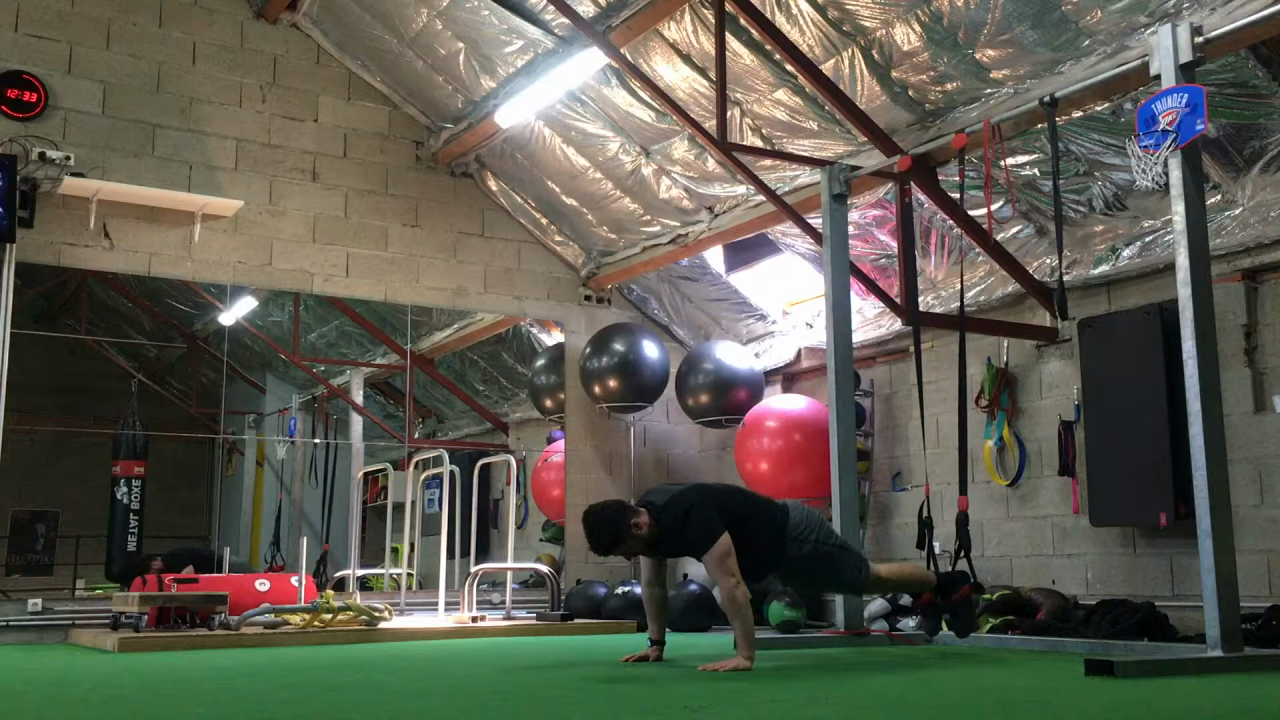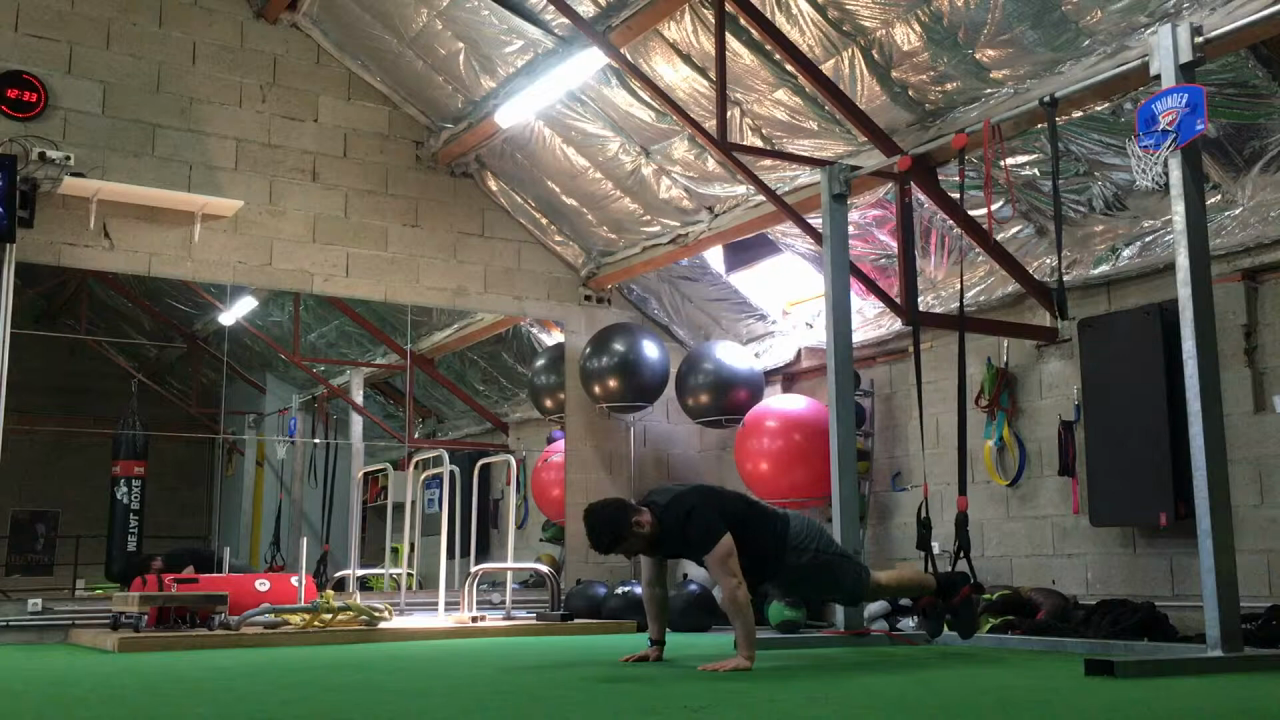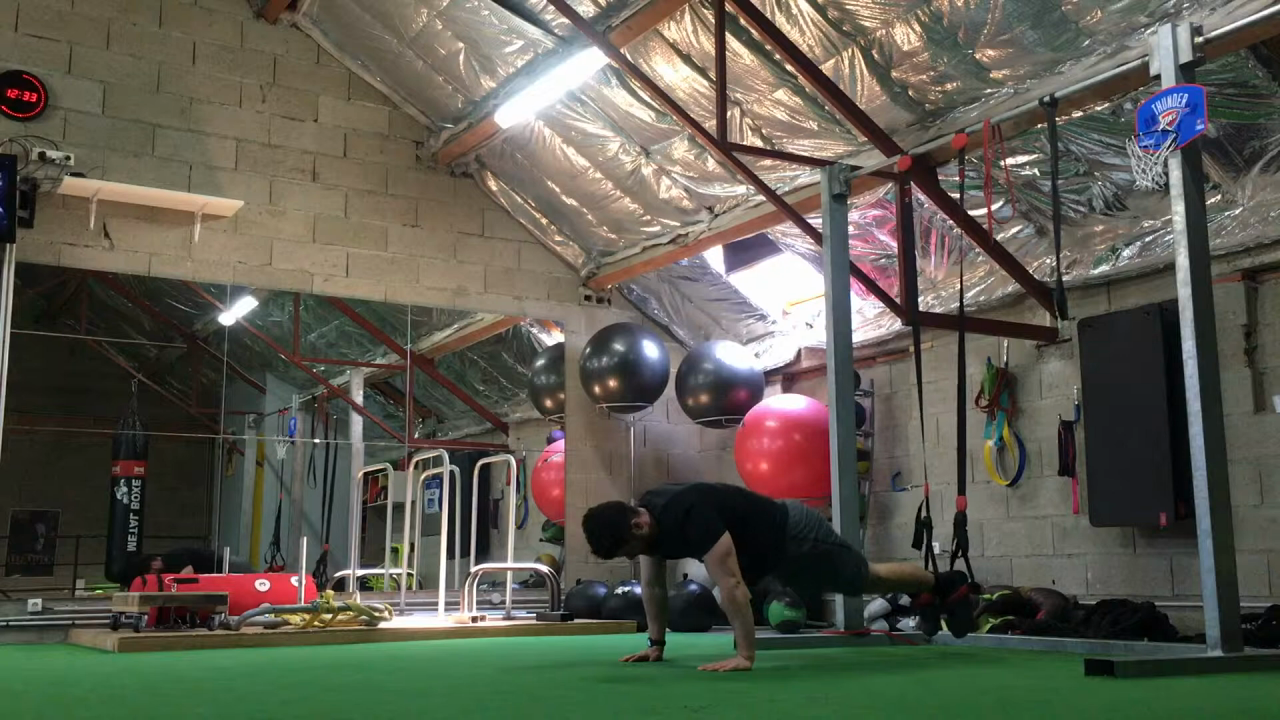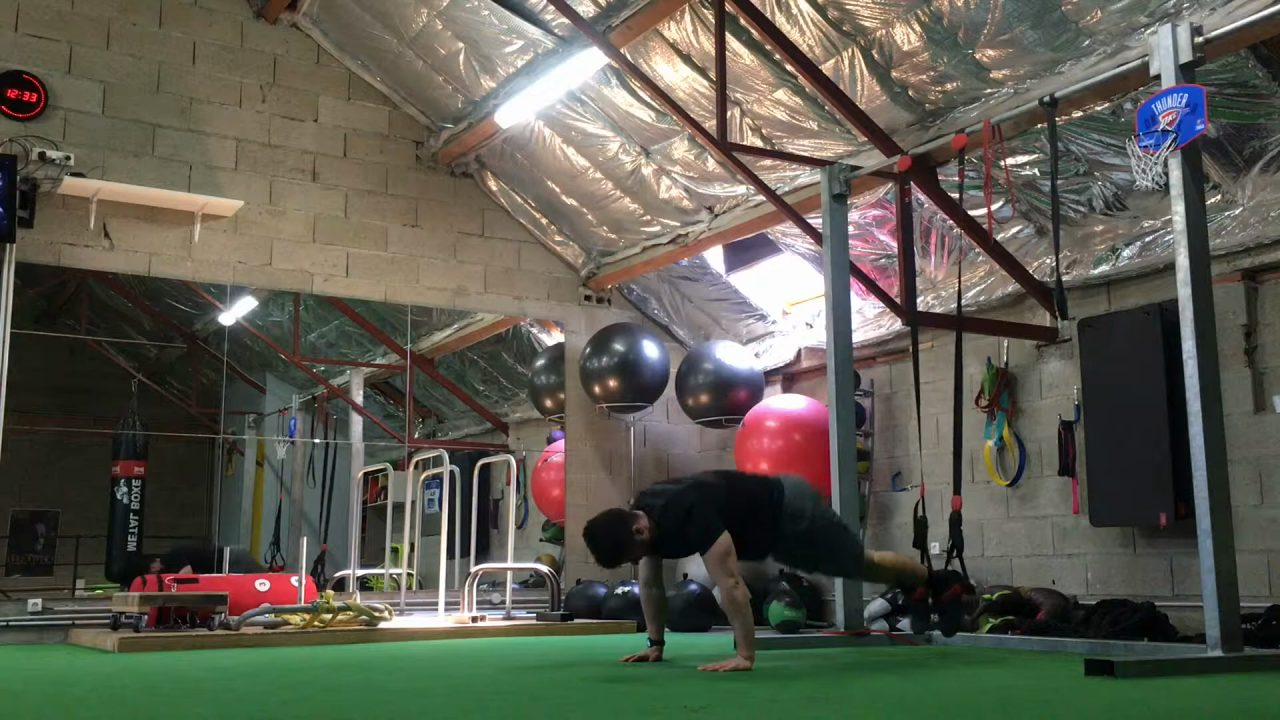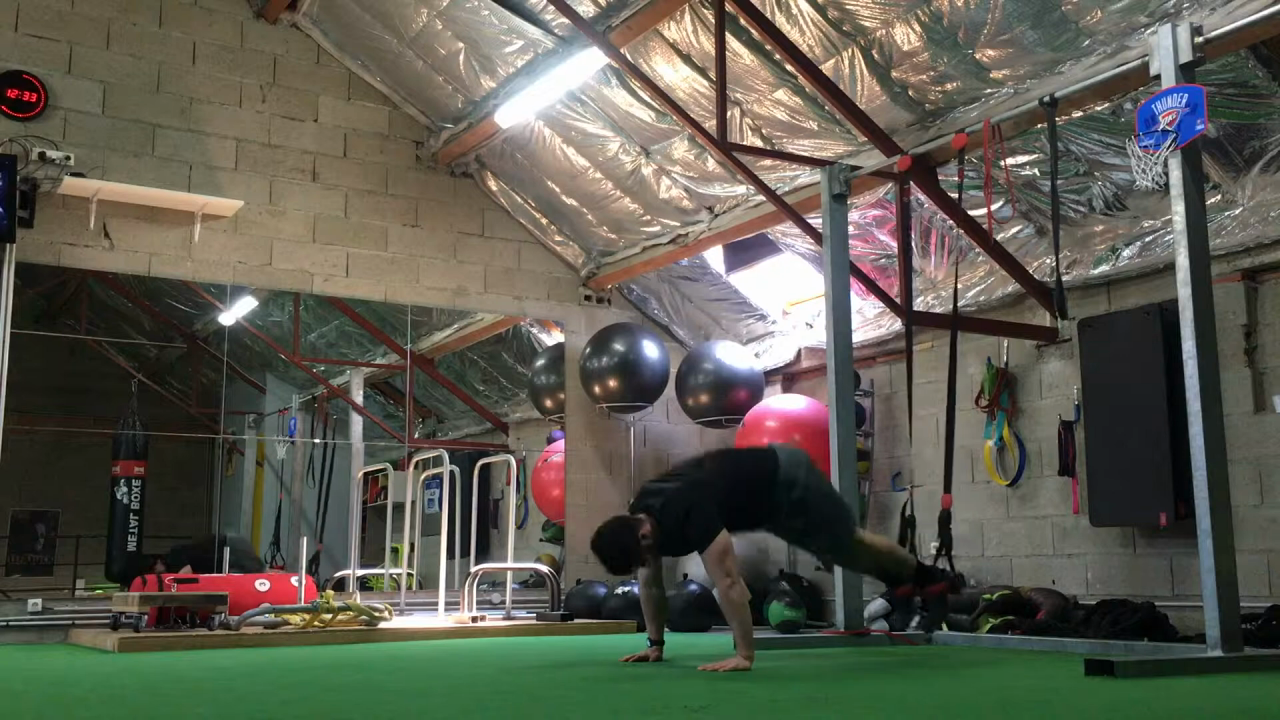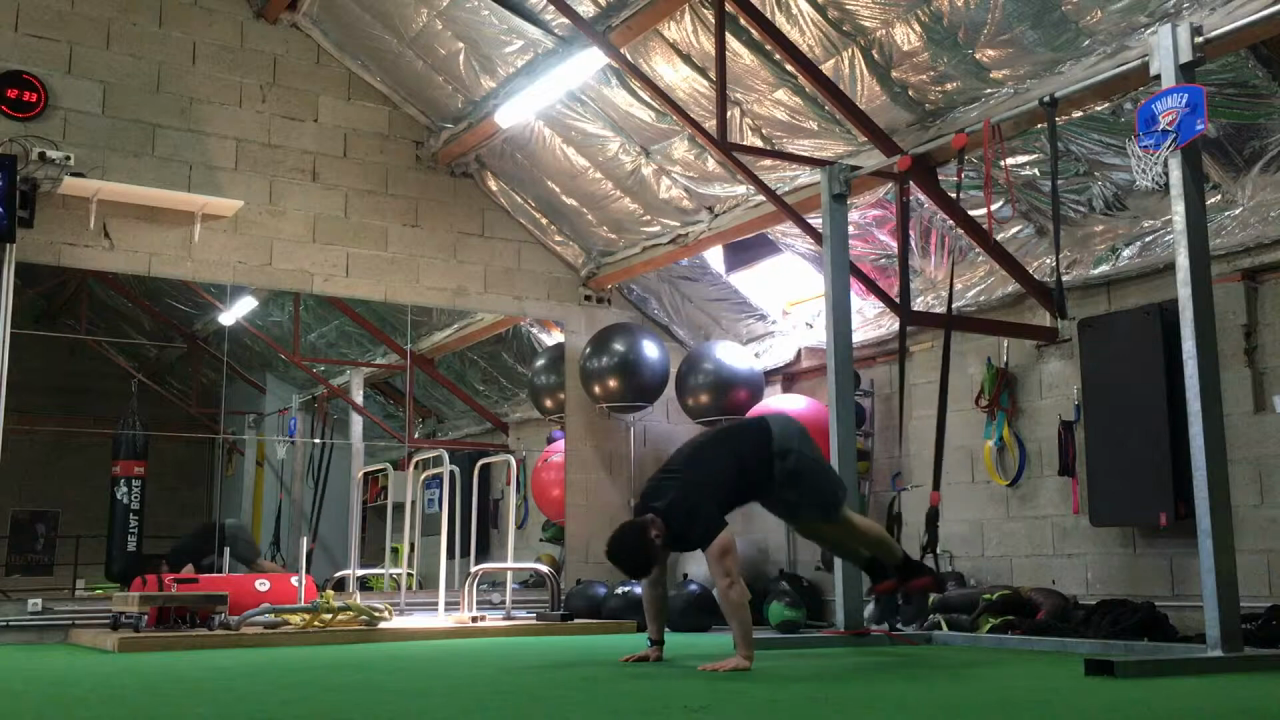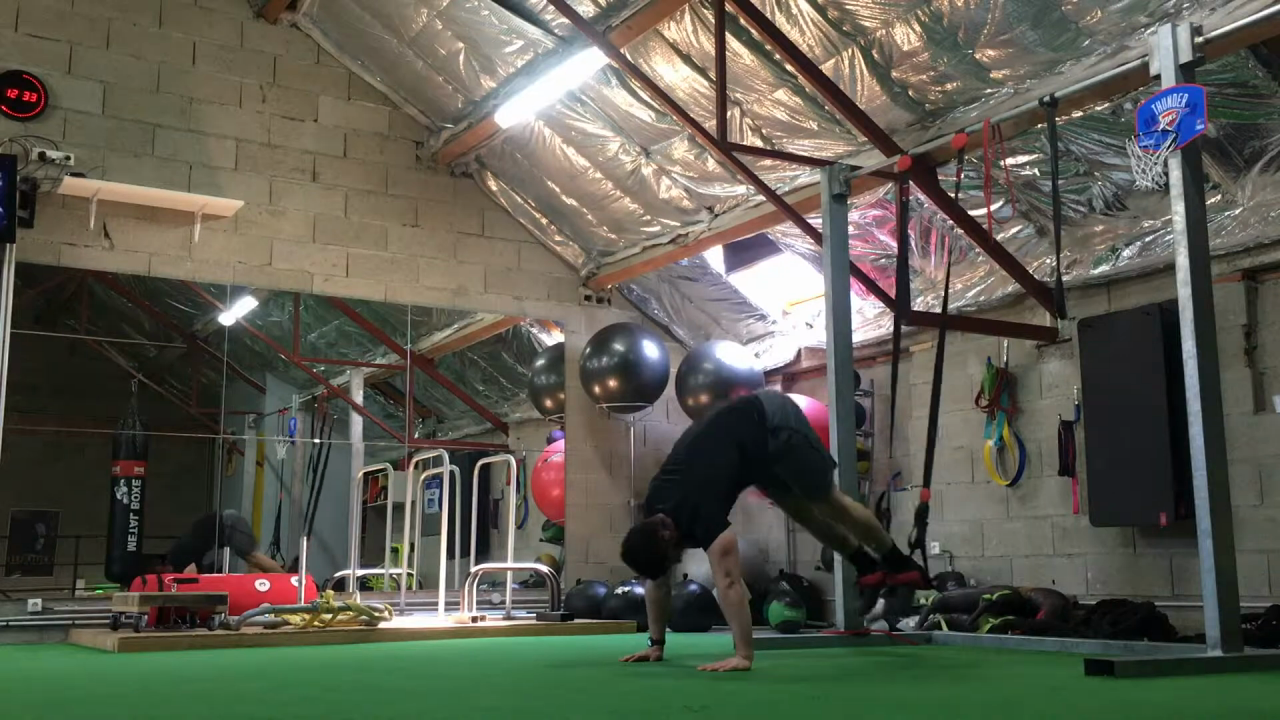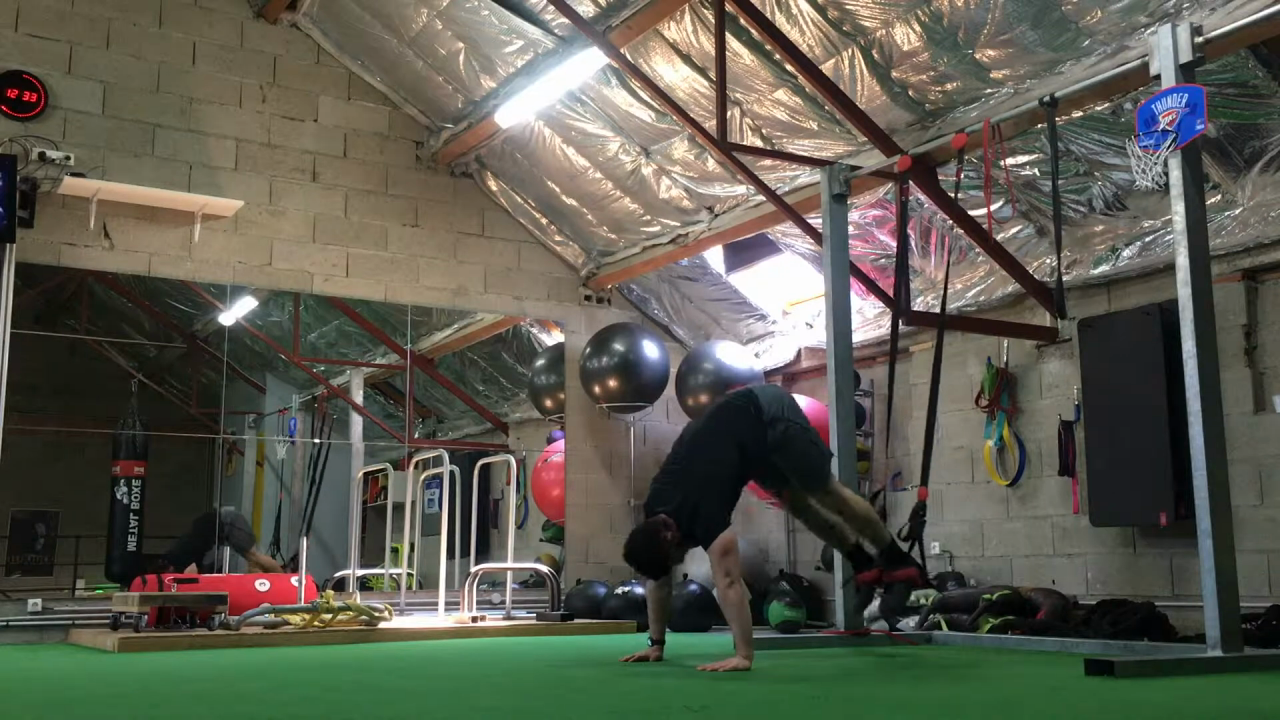
dt=0.1s
person 1, frame 1
left shoulder: (688, 512)
right shoulder: (647, 517)
left elbow: (731, 582)
right elbow: (653, 583)
left wrist: (745, 655)
right wrist: (656, 644)
left hip: (792, 536)
right hip: (774, 551)
left knee: (866, 579)
right knee: (862, 581)
left ankle: (949, 585)
right ankle: (925, 593)
person 1, frame 2
left shoulder: (690, 513)
right shoulder: (650, 517)
left elbow: (732, 583)
right elbow: (653, 584)
left wrist: (745, 655)
right wrist: (656, 644)
left hip: (792, 546)
right hip: (775, 563)
left knee: (865, 587)
right knee: (862, 587)
left ankle: (950, 586)
right ankle: (925, 596)
person 1, frame 3
left shoulder: (688, 513)
right shoulder: (647, 517)
left elbow: (731, 582)
right elbow: (653, 583)
left wrist: (745, 655)
right wrist: (656, 643)
left hip: (793, 536)
right hip: (773, 551)
left knee: (865, 579)
right knee: (857, 580)
left ankle: (948, 585)
right ankle: (921, 593)
person 1, frame 4
left shoulder: (688, 512)
right shoulder: (645, 517)
left elbow: (730, 582)
right elbow: (650, 583)
left wrist: (745, 655)
right wrist: (655, 644)
left hip: (790, 509)
right hip: (771, 528)
left knee: (860, 562)
right knee: (852, 565)
left ankle: (942, 582)
right ankle: (914, 588)
person 1, frame 5
left shoulder: (687, 514)
right shoulder: (642, 517)
left elbow: (727, 581)
right elbow: (651, 584)
left wrist: (744, 655)
right wrist: (654, 645)
left hip: (786, 475)
right hip: (768, 494)
left knee: (847, 542)
right knee: (824, 547)
left ankle: (927, 576)
right ankle: (898, 580)
person 1, frame 6
left shoulder: (693, 510)
right shoulder: (648, 514)
left elbow: (728, 581)
right elbow: (654, 582)
left wrist: (743, 656)
right wrist: (655, 644)
left hip: (779, 443)
right hip: (762, 455)
left knee: (835, 518)
right knee: (808, 524)
left ankle: (908, 569)
right ankle: (881, 572)
person 1, frame 7
left shoulder: (699, 509)
right shoulder: (655, 511)
left elbow: (727, 582)
right elbow: (658, 582)
left wrist: (743, 656)
right wrist: (656, 644)
left hip: (774, 421)
right hip: (754, 435)
left knee: (827, 502)
right knee: (797, 507)
left ankle: (897, 563)
right ankle: (868, 566)
person 1, frame 8
left shoulder: (699, 509)
right shoulder: (656, 510)
left elbow: (727, 582)
right elbow: (659, 582)
left wrist: (743, 656)
right wrist: (656, 645)
left hip: (769, 413)
right hip: (749, 424)
left knee: (827, 494)
right knee: (796, 502)
left ankle: (896, 559)
right ankle: (865, 563)
